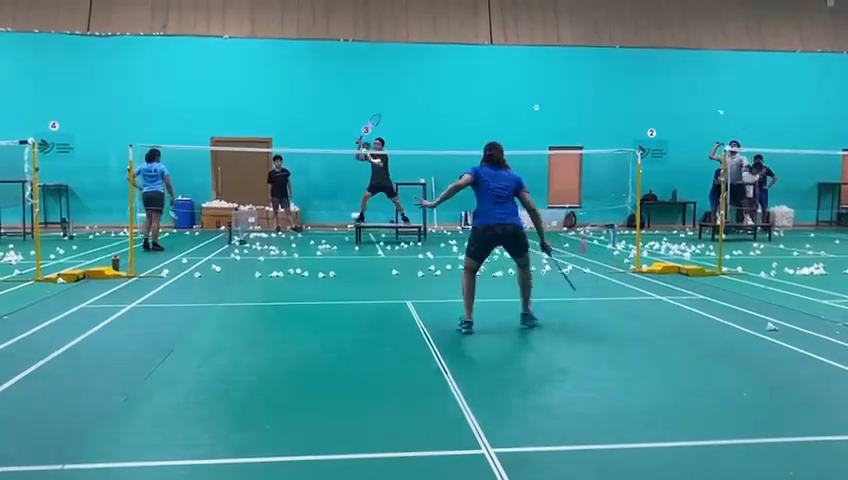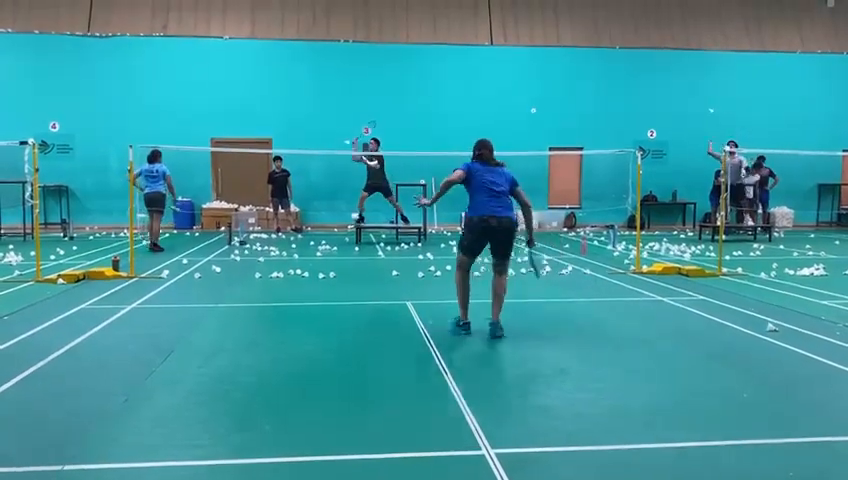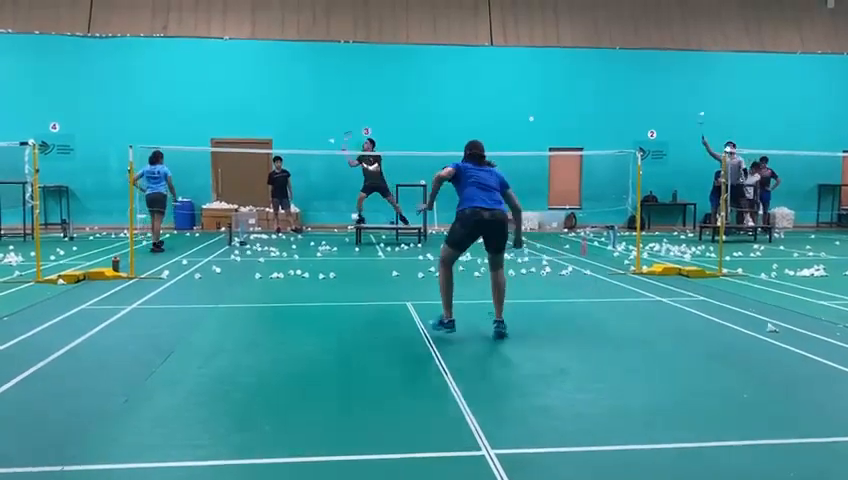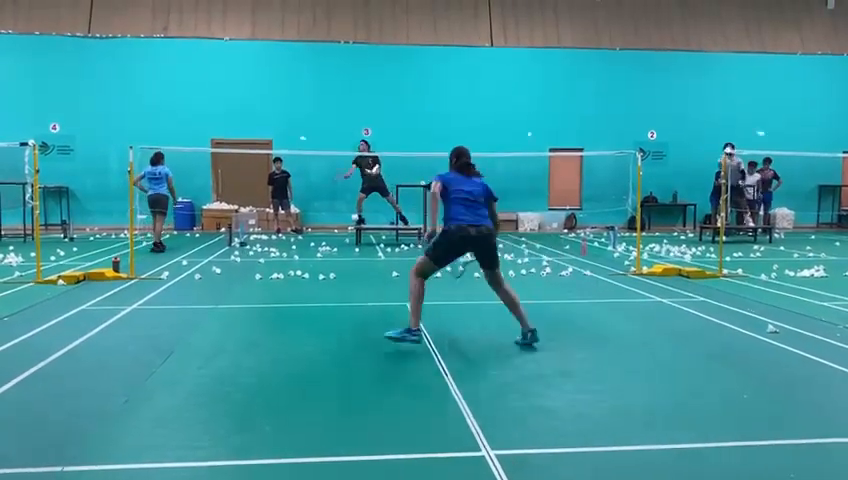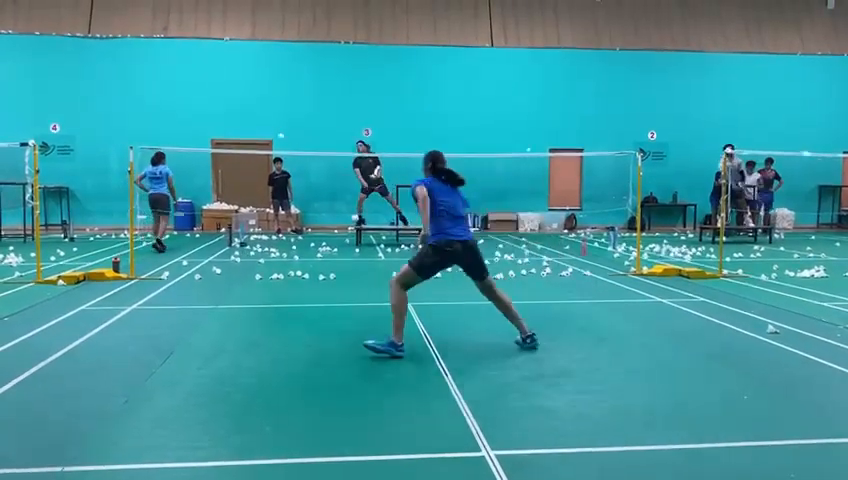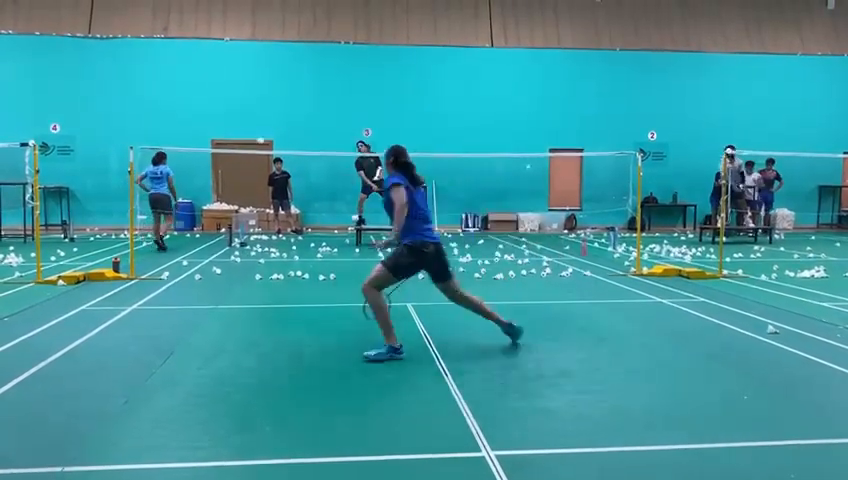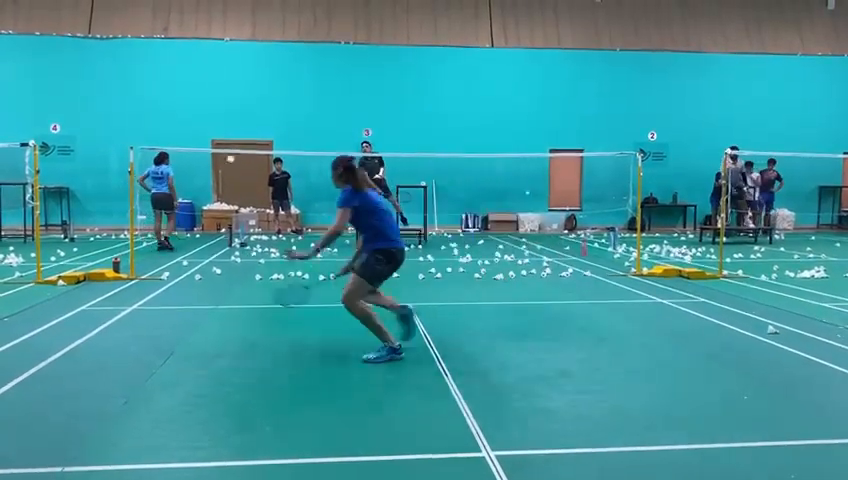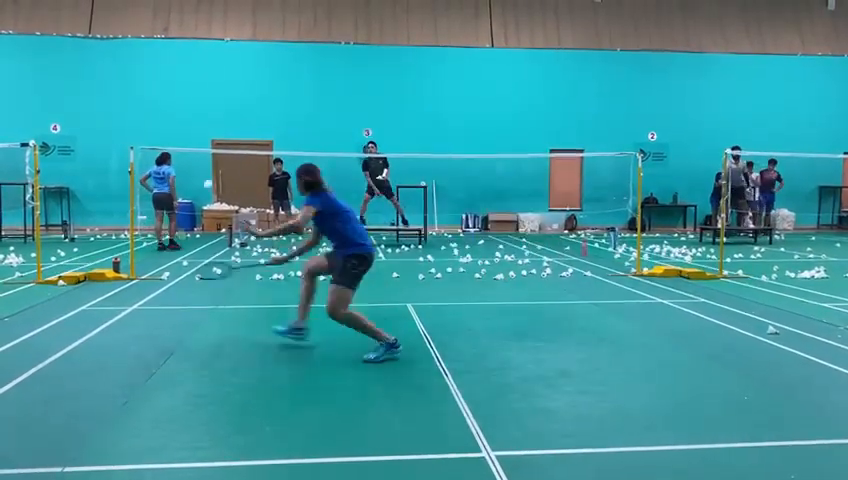
dt=0.1s
person 1, frame 1
left shoulder: (477, 171)
right shoulder: (514, 177)
left elbow: (458, 185)
right elbow: (532, 209)
left wrist: (434, 203)
right wrist: (542, 239)
left hip: (484, 228)
right hip: (513, 228)
left knee: (469, 271)
right knee: (524, 266)
left ankle: (467, 321)
right ankle: (526, 313)
person 1, frame 2
left shoulder: (469, 168)
right shoulder: (506, 174)
left elbow: (451, 180)
right elbow: (526, 205)
left wrist: (431, 201)
right wrist: (529, 234)
left hip: (478, 221)
right hip: (506, 222)
left knee: (462, 269)
right knee: (500, 272)
left ankle: (463, 321)
right ankle: (496, 322)
person 1, frame 3
left shoulder: (459, 167)
right shoulder: (496, 173)
left elbow: (440, 176)
right elbow: (516, 208)
left wrist: (429, 204)
right wrist: (518, 235)
left hip: (470, 215)
right hip: (498, 217)
left knee: (445, 263)
right knee: (497, 268)
left ankle: (447, 318)
right ankle: (499, 322)
person 1, frame 4
left shoulder: (443, 177)
right shoulder: (482, 183)
left elbow: (435, 192)
right elbow: (496, 220)
left wrist: (433, 226)
right wrist: (492, 238)
left hip: (457, 232)
right hip: (483, 232)
left knee: (417, 273)
right knee: (498, 284)
left ankle: (413, 330)
right ankle: (528, 331)
person 1, frame 5
left shoulder: (421, 183)
right shoulder: (454, 189)
left elbow: (422, 197)
left wrist: (426, 232)
left hip: (442, 245)
right hip: (467, 244)
left knee: (398, 284)
right knee: (491, 291)
left ankle: (396, 343)
right ankle: (527, 335)
person 1, frame 6
left shoulder: (394, 180)
right shoulder: (416, 183)
left elbow: (401, 203)
left wrist: (394, 236)
left hip: (415, 247)
right hip: (431, 247)
left knee: (370, 288)
right knee: (455, 294)
left ankle: (393, 346)
right ankle: (505, 324)
person 1, frame 7
left shoulder: (349, 193)
right shoulder: (365, 192)
left elbow: (337, 229)
left wrist: (312, 252)
right wrist: (353, 262)
left hip: (387, 251)
right hip: (387, 249)
left knee: (350, 300)
right knee: (356, 296)
left ankle: (392, 346)
right ankle: (401, 311)
person 1, frame 8
left shoulder: (315, 197)
right shoulder: (322, 199)
left elbow: (297, 224)
right elbow: (315, 239)
left wrist: (264, 233)
right wrist: (287, 257)
left hip: (357, 254)
right hip: (347, 253)
left knee: (335, 310)
right knee: (310, 267)
left ankle: (389, 343)
right ankle: (300, 326)
